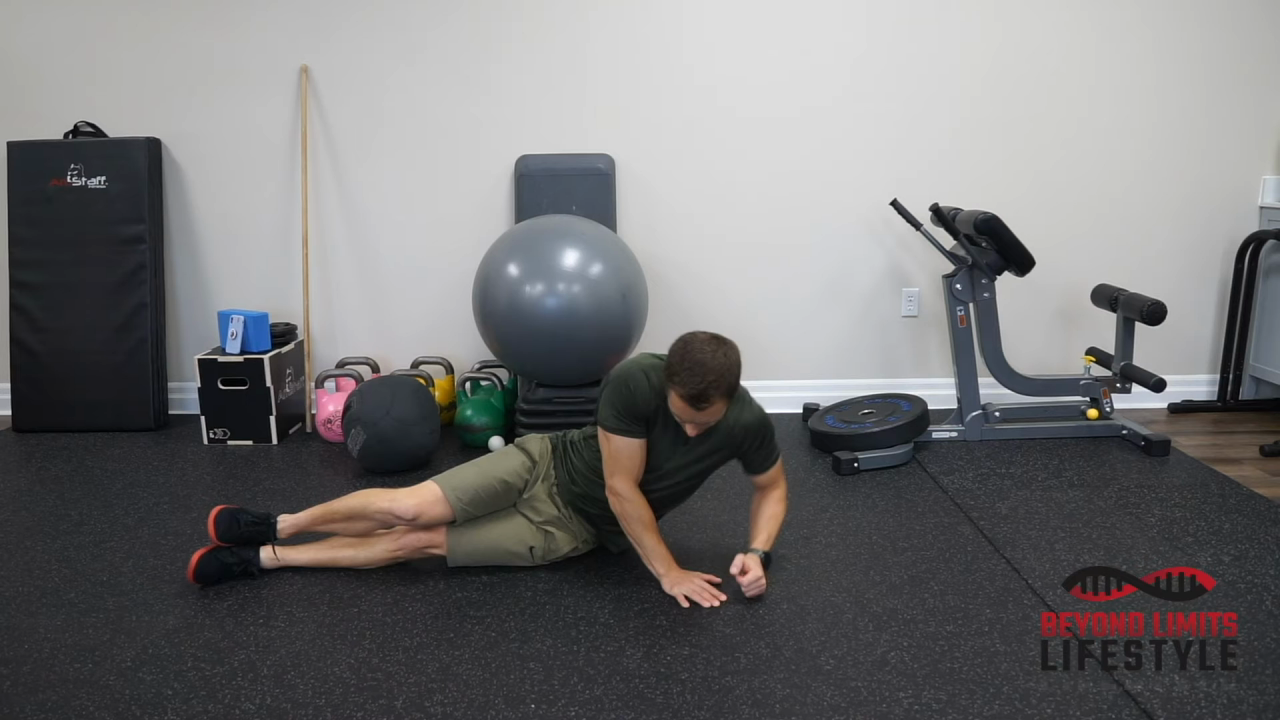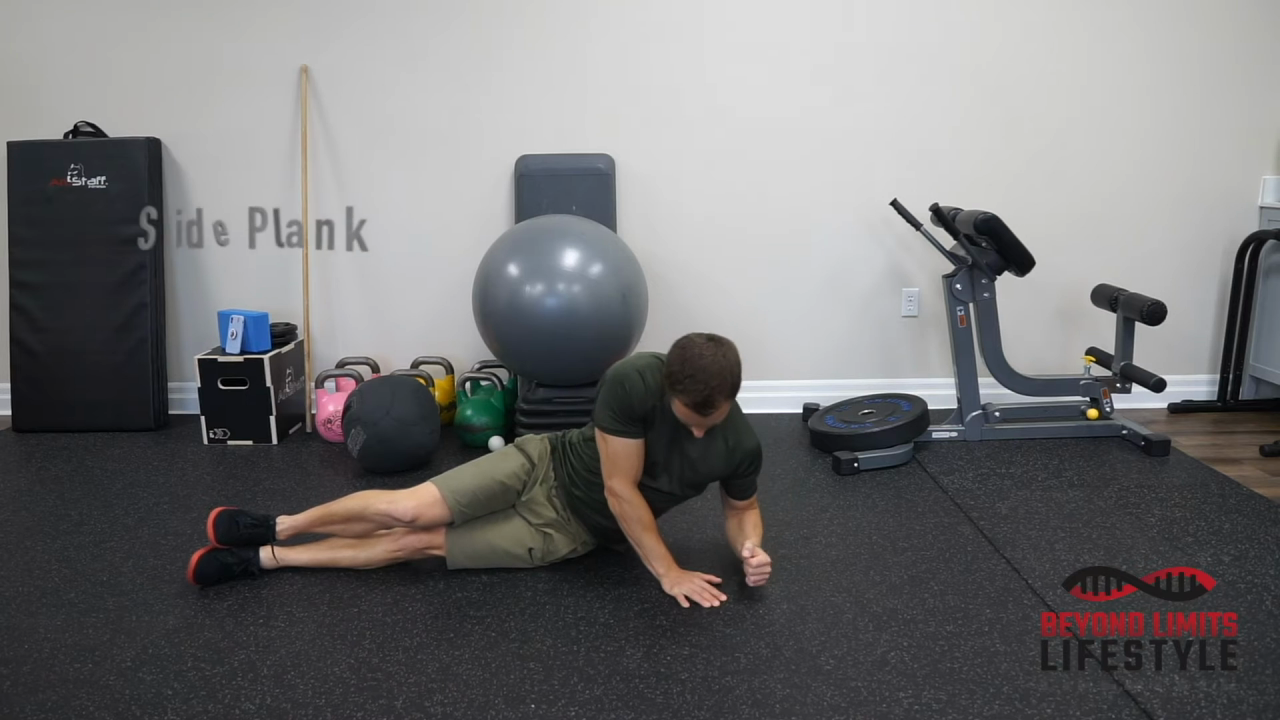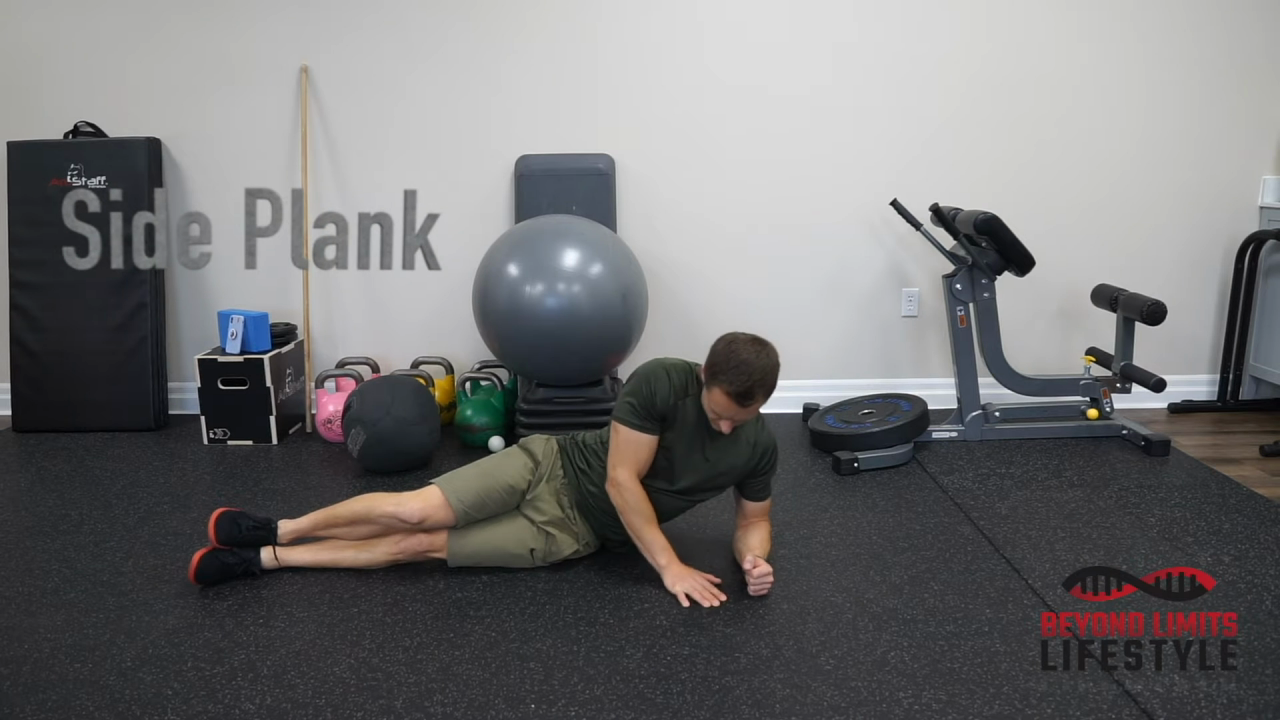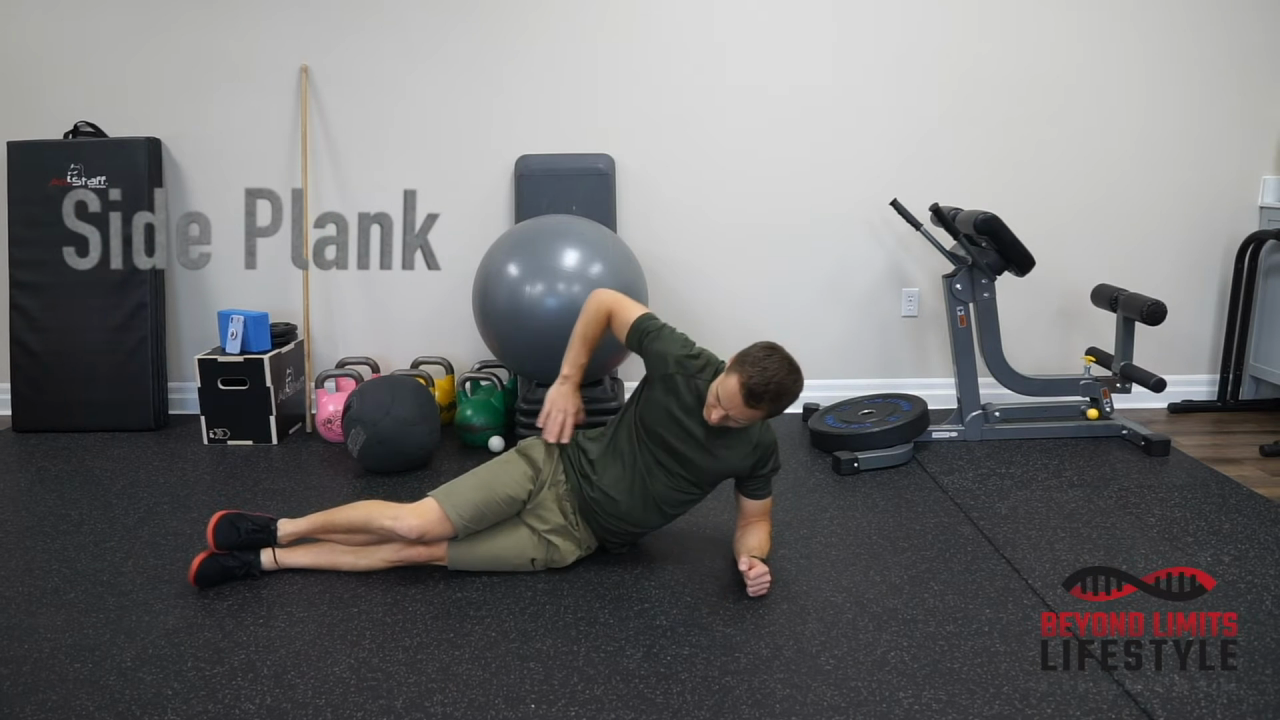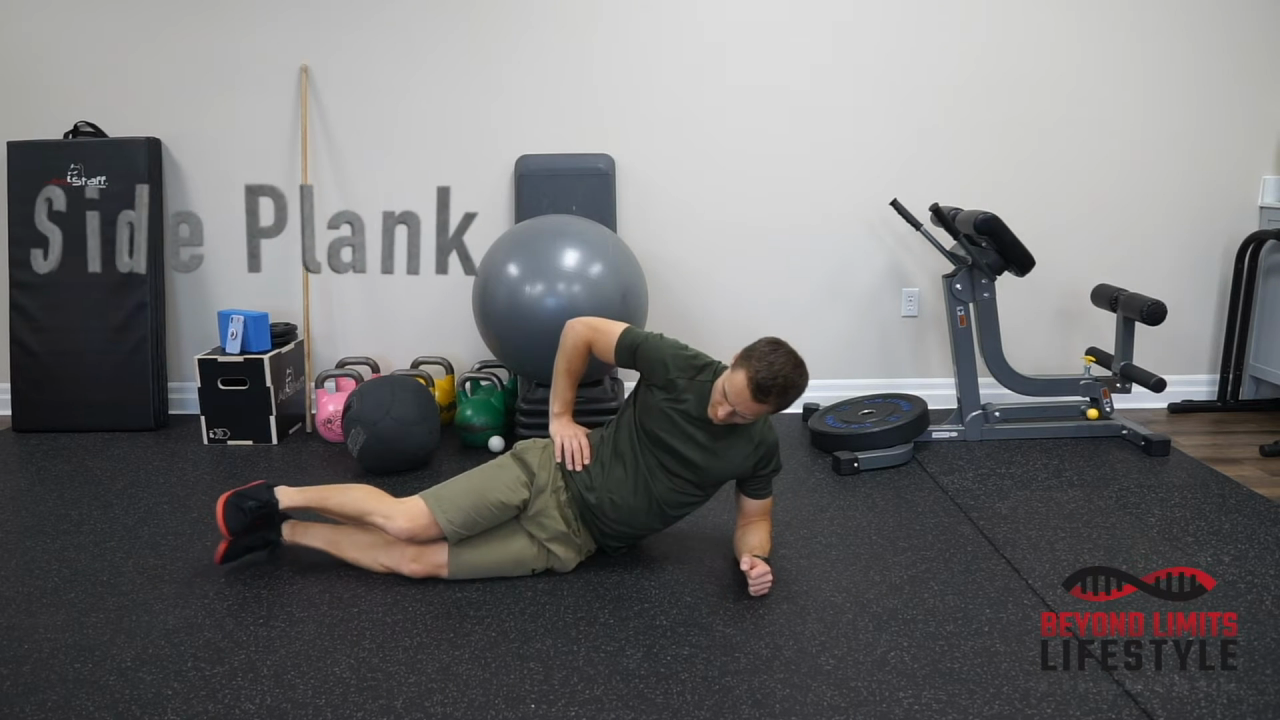
dt=0.7s
person 1, frame 1
left shoulder: (748, 424)
right shoulder: (633, 380)
left elbow: (773, 489)
right elbow: (621, 489)
left wrist: (757, 553)
right wrist: (669, 572)
left hip: (575, 530)
right hip: (546, 465)
left knee: (419, 543)
right knee: (410, 508)
left ankle: (266, 558)
right ankle: (279, 525)
person 1, frame 2
left shoulder: (740, 445)
right shoulder: (632, 380)
left elbow: (741, 510)
right elbow: (621, 489)
left wrist: (750, 549)
right wrist: (668, 572)
left hip: (572, 529)
right hip: (543, 465)
left knee: (415, 543)
right knee: (408, 511)
left ankle: (264, 558)
right ankle: (278, 526)
person 1, frame 3
left shoulder: (758, 447)
right shoulder: (662, 381)
left elbow: (753, 518)
right elbow: (621, 479)
left wrist: (755, 559)
right wrist: (668, 564)
left hip: (573, 534)
right hip: (553, 467)
left knee: (421, 547)
right knee: (416, 512)
left ankle: (264, 560)
right ankle: (280, 530)
person 1, frame 4
left shoulder: (757, 446)
right shoulder: (681, 362)
left elbow: (753, 519)
right elbow: (603, 301)
left wrist: (752, 558)
right wrist: (567, 383)
left hip: (570, 536)
right hip: (552, 472)
left knee: (417, 552)
right knee: (414, 525)
left ankle: (264, 561)
right ankle: (277, 530)
person 1, frame 5
left shoulder: (759, 449)
right shoulder: (677, 364)
left elbow: (754, 520)
right elbow: (581, 330)
left wrist: (756, 559)
right wrist: (560, 416)
left hip: (571, 541)
right hip: (550, 476)
left knee: (416, 562)
right knee: (405, 521)
left ankle: (286, 532)
right ankle: (281, 500)
